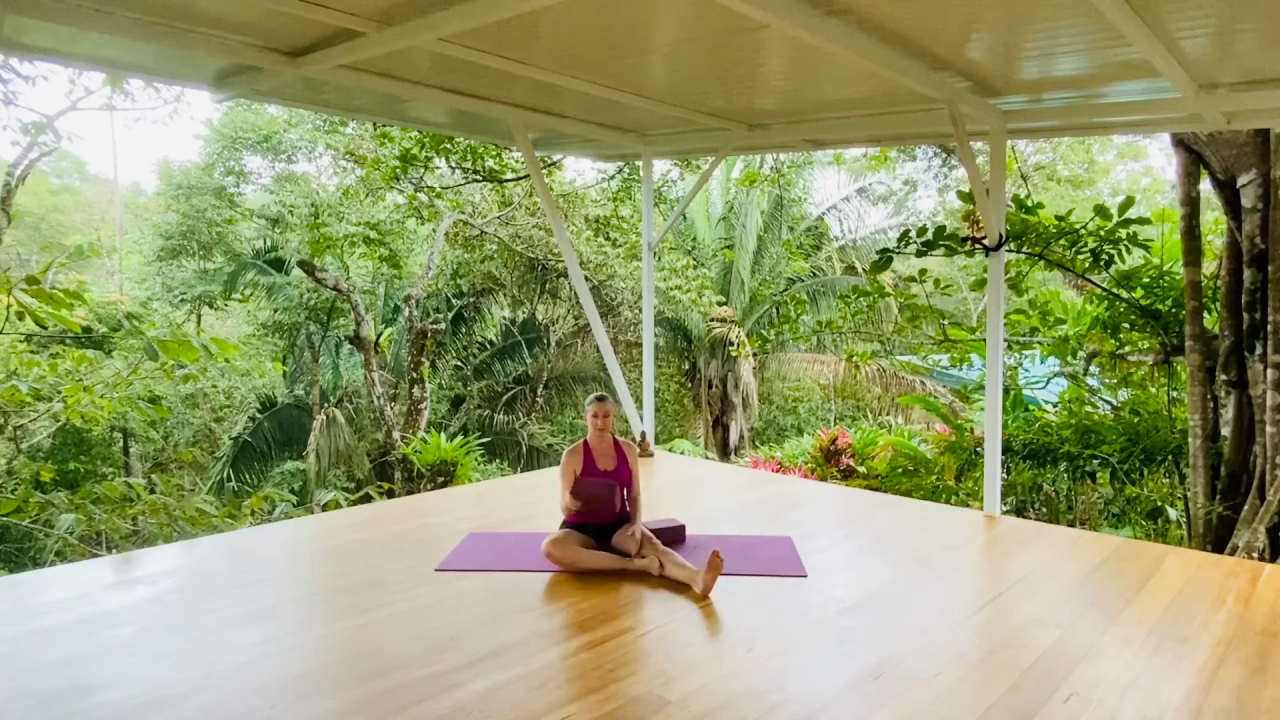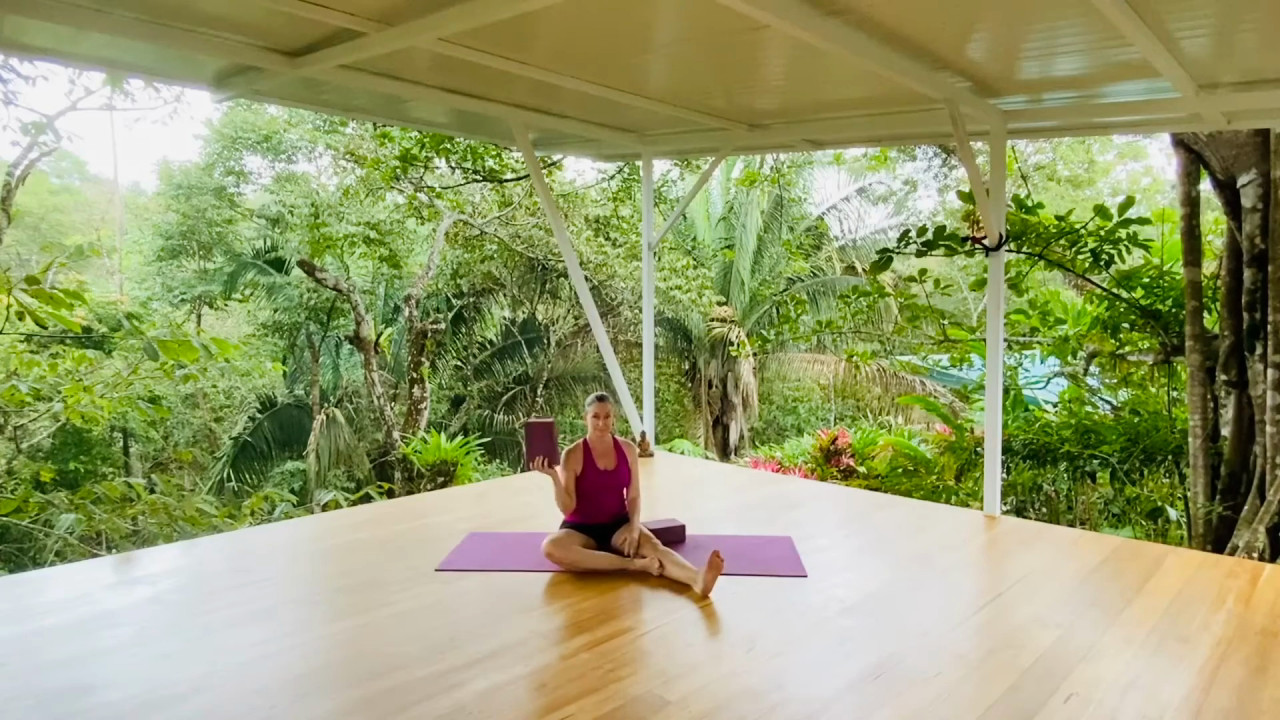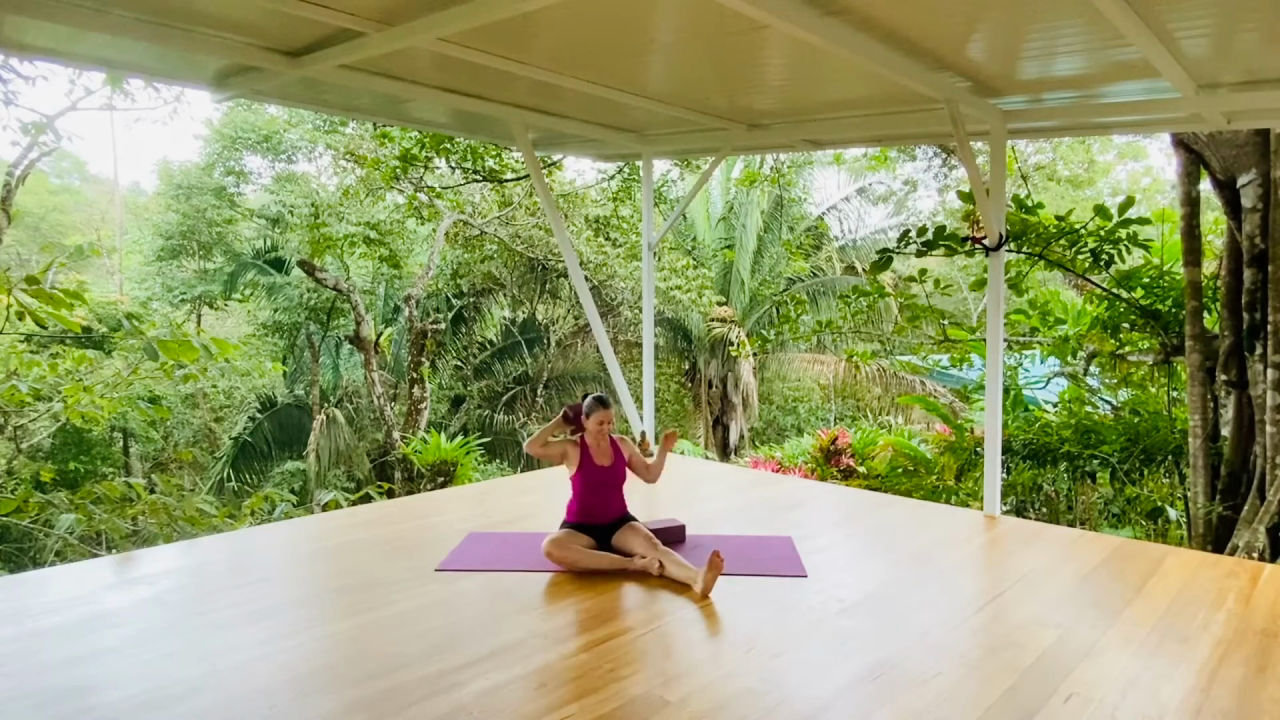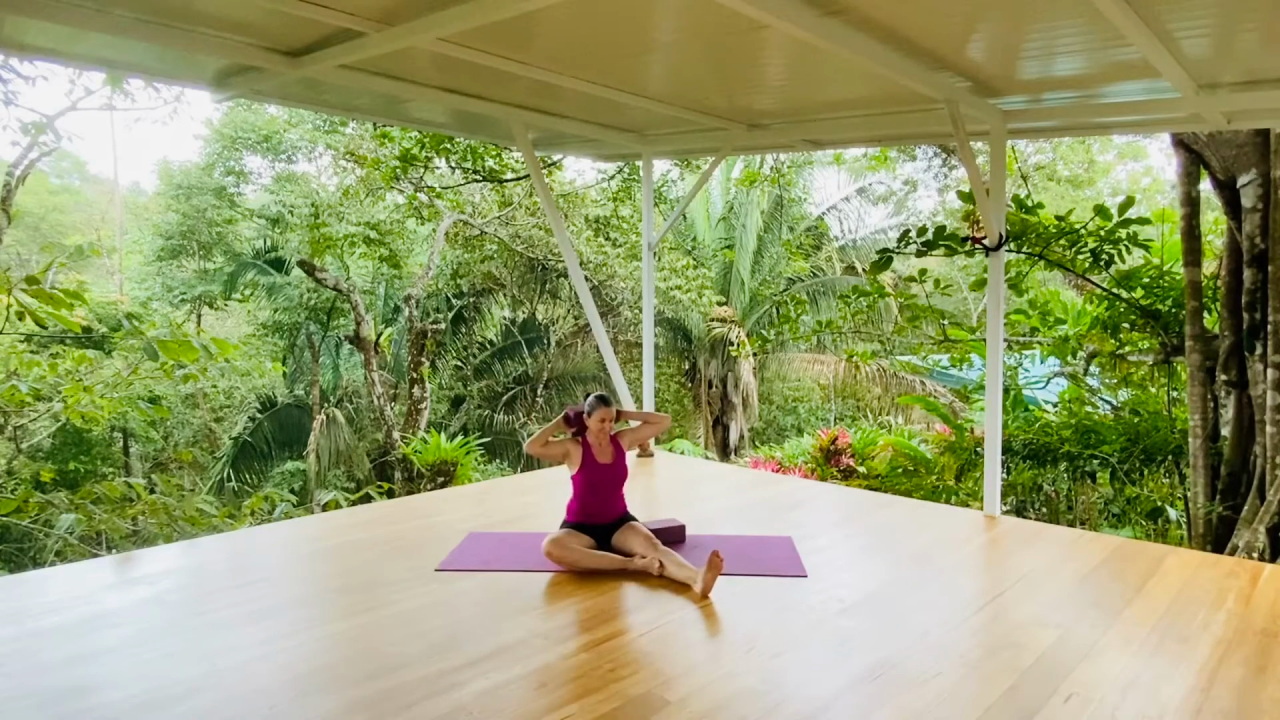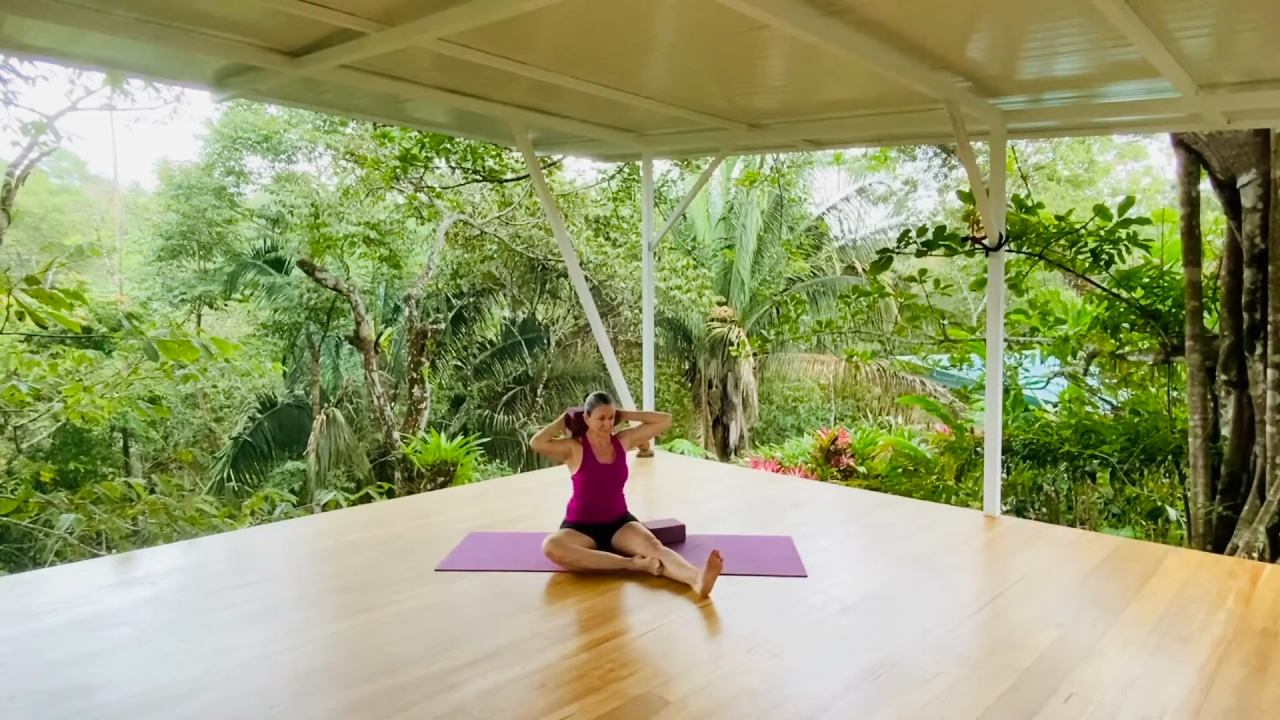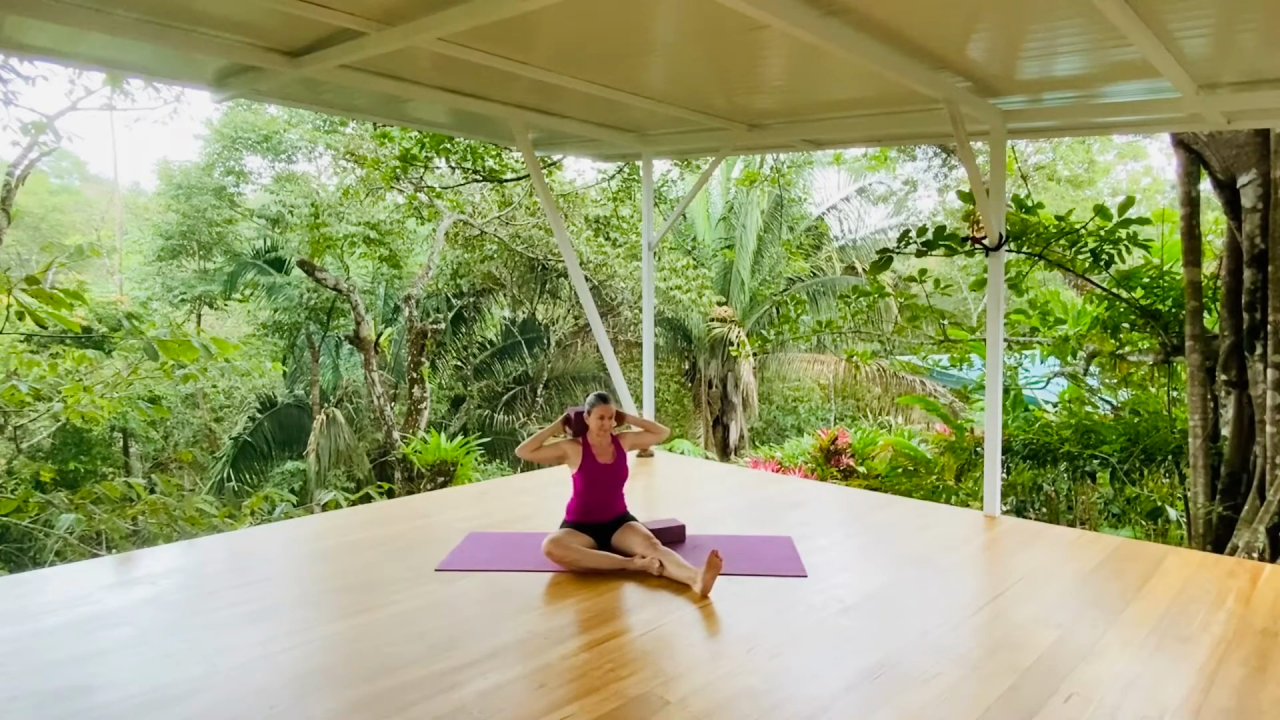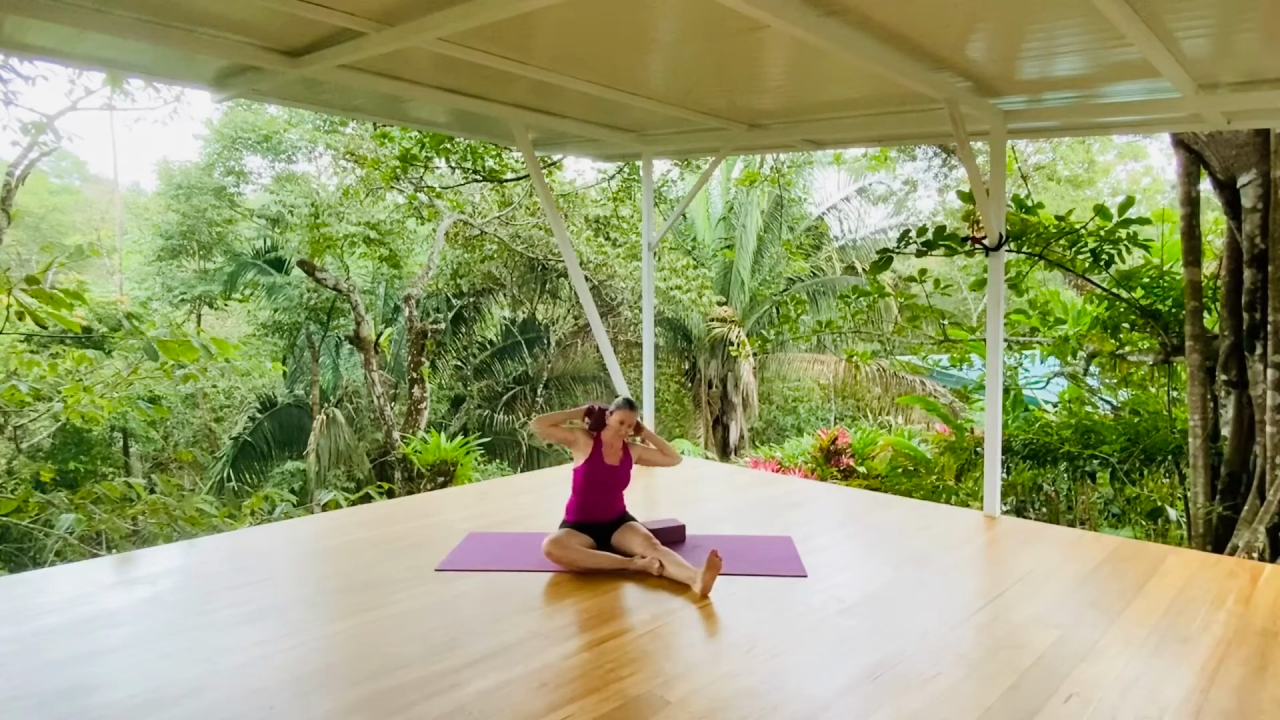
dt=0.7s
person 1, frame 1
left shoulder: (628, 450)
right shoulder: (573, 455)
left elbow: (634, 496)
right elbow: (566, 509)
left wrist: (636, 525)
right wrist: (570, 502)
left hip: (617, 524)
right hip: (581, 528)
left knee: (651, 545)
right knee: (551, 548)
left ankle: (696, 579)
right ankle: (633, 564)
person 1, frame 2
left shoulder: (627, 449)
right shoulder: (573, 455)
left elbow: (634, 497)
right elbow: (567, 508)
left wrist: (634, 527)
right wrist: (555, 478)
left hip: (618, 524)
right hip: (581, 528)
left knee: (651, 545)
right knee: (551, 547)
left ankle: (697, 579)
right ankle: (633, 564)
person 1, frame 3
left shoulder: (622, 444)
right shoulder: (571, 448)
left elbow: (650, 475)
right elbow: (531, 447)
left wrist: (663, 451)
right wrist: (558, 423)
left hip: (619, 523)
right hip: (581, 527)
left knee: (652, 545)
right knee: (551, 547)
left ankle: (696, 578)
right ankle: (632, 563)
person 1, frame 4
left shoulder: (622, 440)
right shoulder: (573, 448)
left elbow: (664, 421)
right elbow: (531, 447)
left wrist: (624, 415)
right wrist: (559, 423)
left hip: (619, 522)
right hip: (581, 526)
left knee: (652, 544)
right knee: (551, 547)
left ankle: (696, 578)
right ankle: (631, 563)
person 1, frame 5
left shoulder: (623, 440)
right shoulder: (573, 447)
left elbow: (664, 420)
right elbow: (536, 443)
left wrist: (623, 416)
right wrist: (562, 422)
left hip: (619, 522)
right hip: (581, 527)
left knee: (652, 545)
right knee: (551, 547)
left ankle: (696, 578)
right ankle: (631, 563)
person 1, frame 6
left shoulder: (623, 441)
right shoulder: (573, 448)
left elbow: (662, 433)
right elbow: (523, 452)
left wrist: (627, 418)
right wrist: (557, 426)
left hip: (618, 521)
right hip: (581, 526)
left knee: (651, 544)
right knee: (551, 546)
left ankle: (695, 578)
right ankle: (632, 563)
person 1, frame 7
left shoulder: (632, 451)
right shoulder: (583, 440)
left elbow: (674, 459)
right elbow: (538, 425)
left wrist: (644, 432)
right wrist: (580, 412)
left hip: (617, 522)
right hip: (580, 526)
left knee: (650, 544)
right knee: (552, 547)
left ankle: (695, 578)
right ankle: (632, 563)
